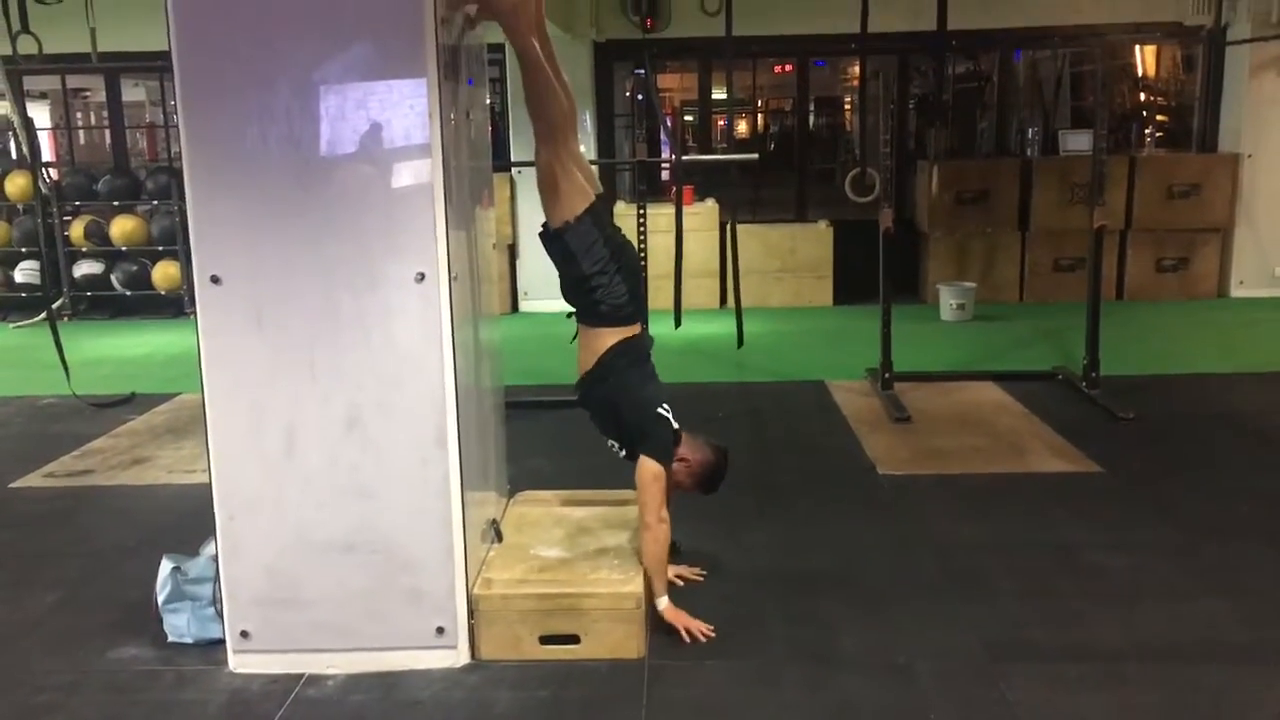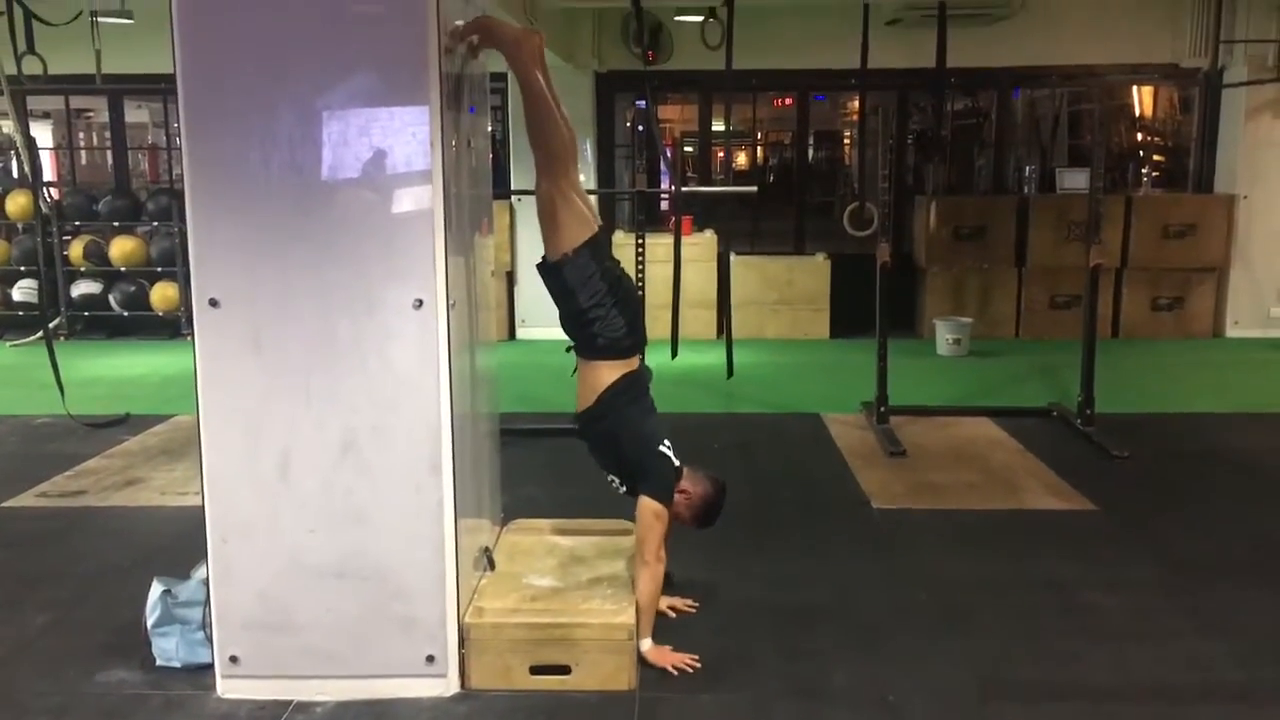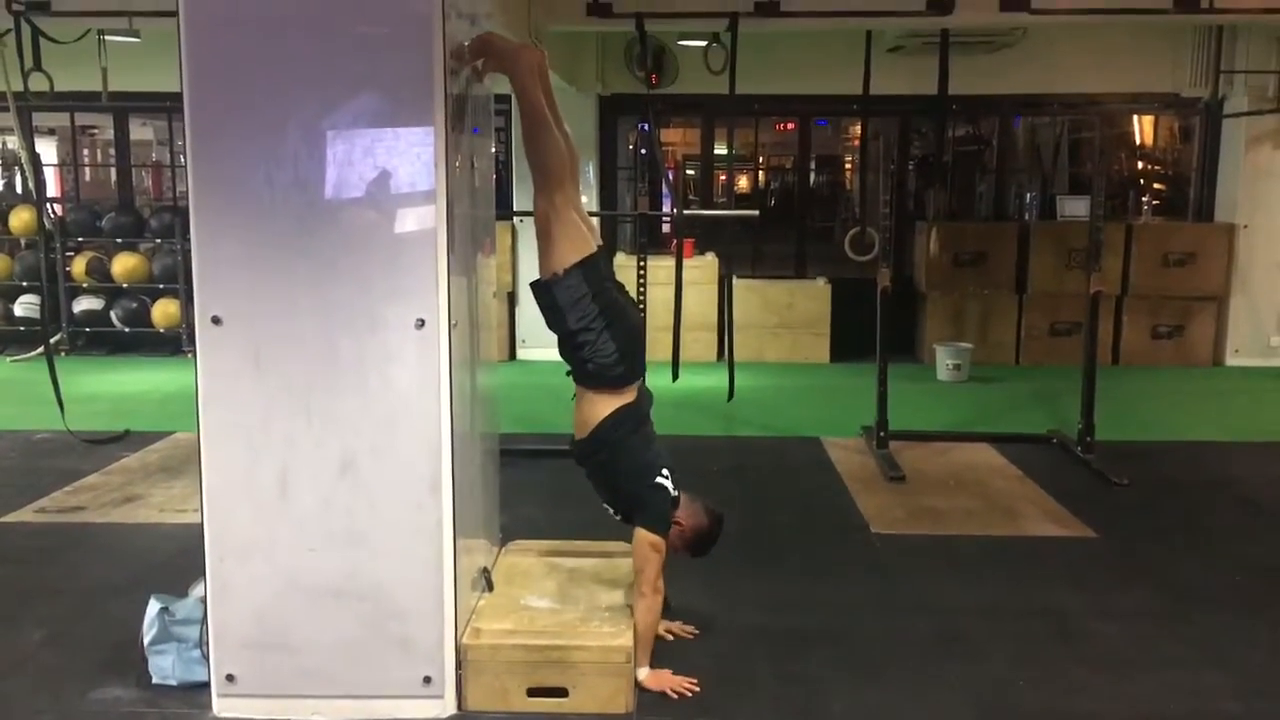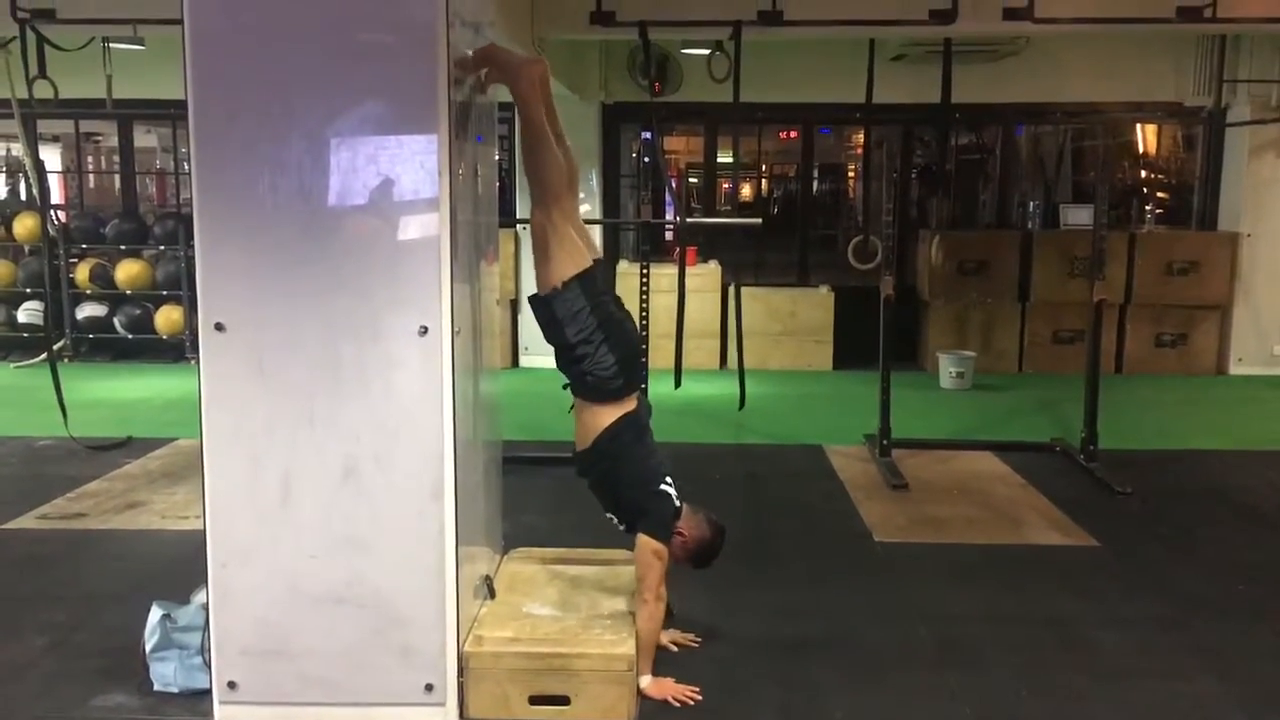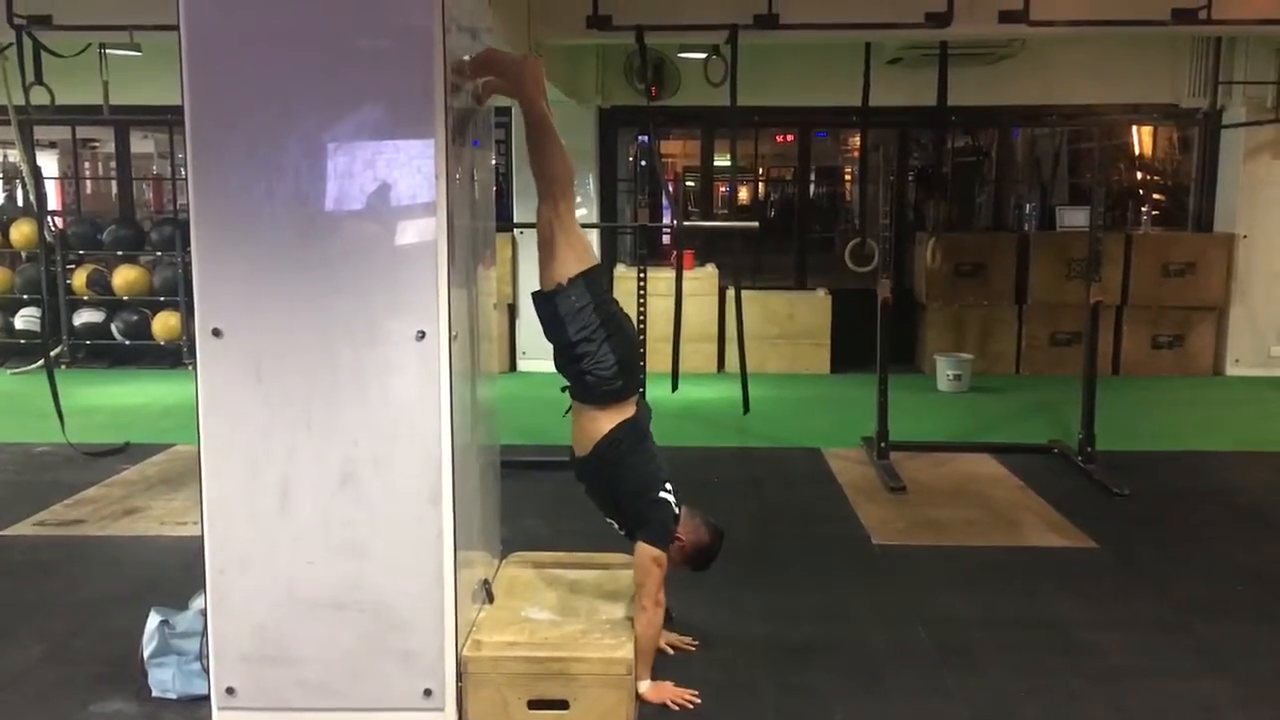
dt=0.4s
person 1, frame 1
left shoulder: (657, 434)
right shoulder: (660, 438)
left elbow: (653, 518)
right elbow: (654, 519)
left wrist: (661, 566)
right wrist: (663, 602)
left hip: (611, 295)
right hip: (608, 296)
left knee: (564, 150)
right knee: (558, 152)
person 1, frame 2
left shoulder: (655, 469)
right shoulder: (660, 478)
left elbow: (647, 558)
right elbow: (650, 559)
left wrist: (654, 598)
right wrist: (646, 641)
left hip: (607, 326)
right hip: (606, 328)
left knee: (561, 181)
right knee: (558, 182)
right ankle: (520, 53)
person 1, frame 3
left shoulder: (653, 496)
right shoulder: (657, 505)
left elbow: (645, 587)
right elbow: (648, 587)
left wrist: (654, 622)
right wrist: (643, 669)
left hip: (607, 344)
right hip: (604, 349)
left knee: (563, 198)
right knee: (558, 197)
right ankle: (522, 71)
person 1, frame 4
left shoulder: (655, 504)
right shoulder: (659, 513)
left elbow: (647, 595)
right elbow: (651, 595)
left wrist: (656, 632)
right wrist: (646, 676)
left hip: (606, 357)
right hip: (603, 362)
left knee: (561, 210)
right knee: (555, 211)
right ankle: (524, 83)
person 1, frame 5
left shoulder: (655, 511)
right shoulder: (659, 519)
left elbow: (647, 601)
right elbow: (649, 601)
left wrist: (656, 634)
right wrist: (645, 681)
left hip: (604, 365)
right hip: (602, 366)
left knee: (560, 214)
right knee: (558, 214)
right ankle: (525, 86)
